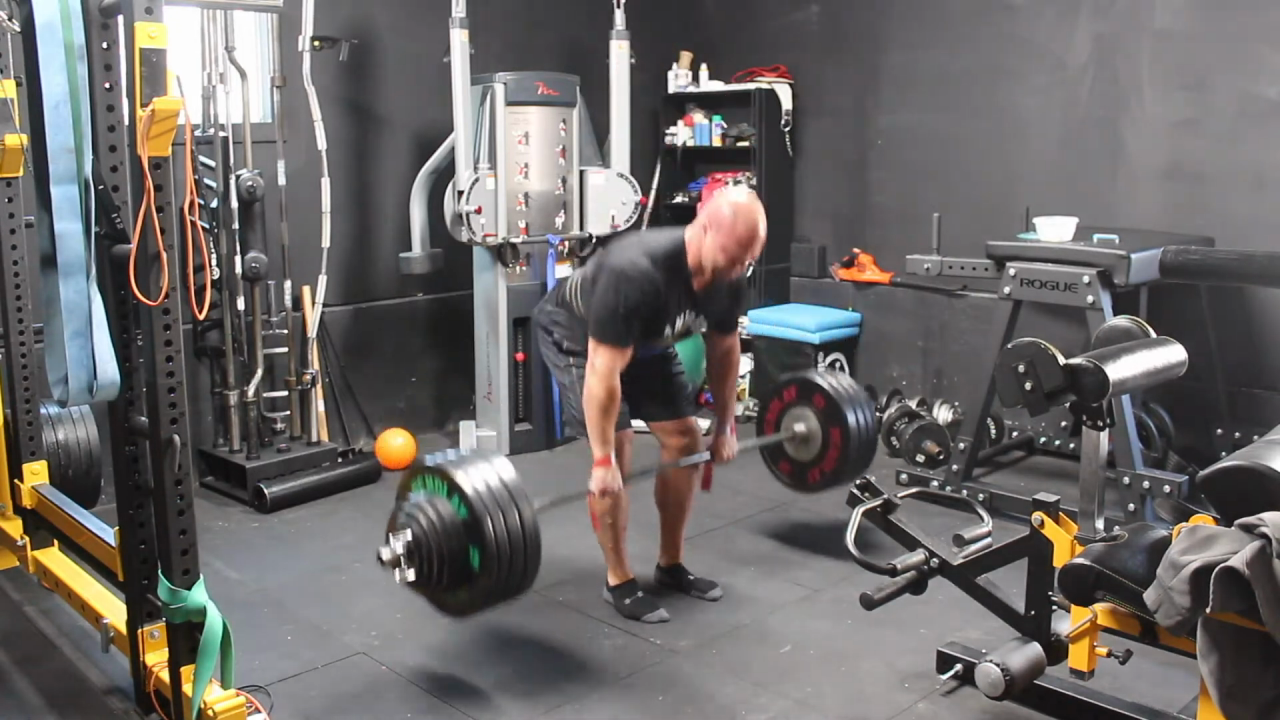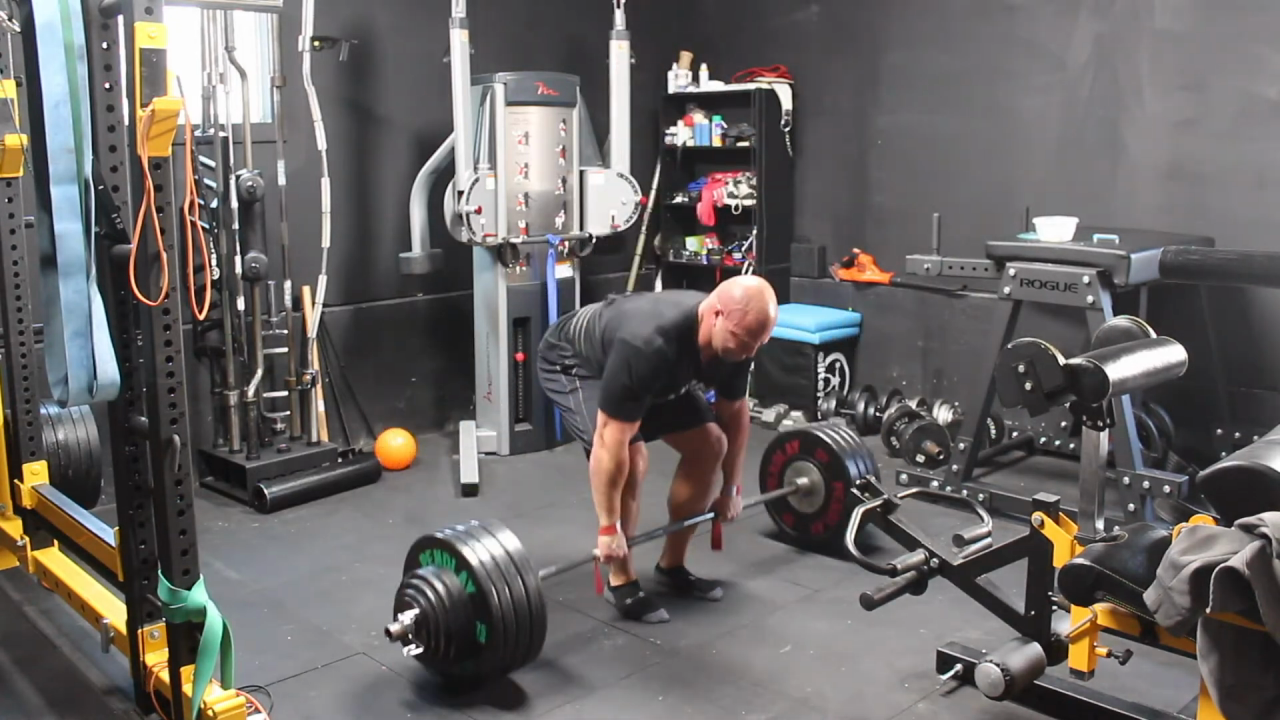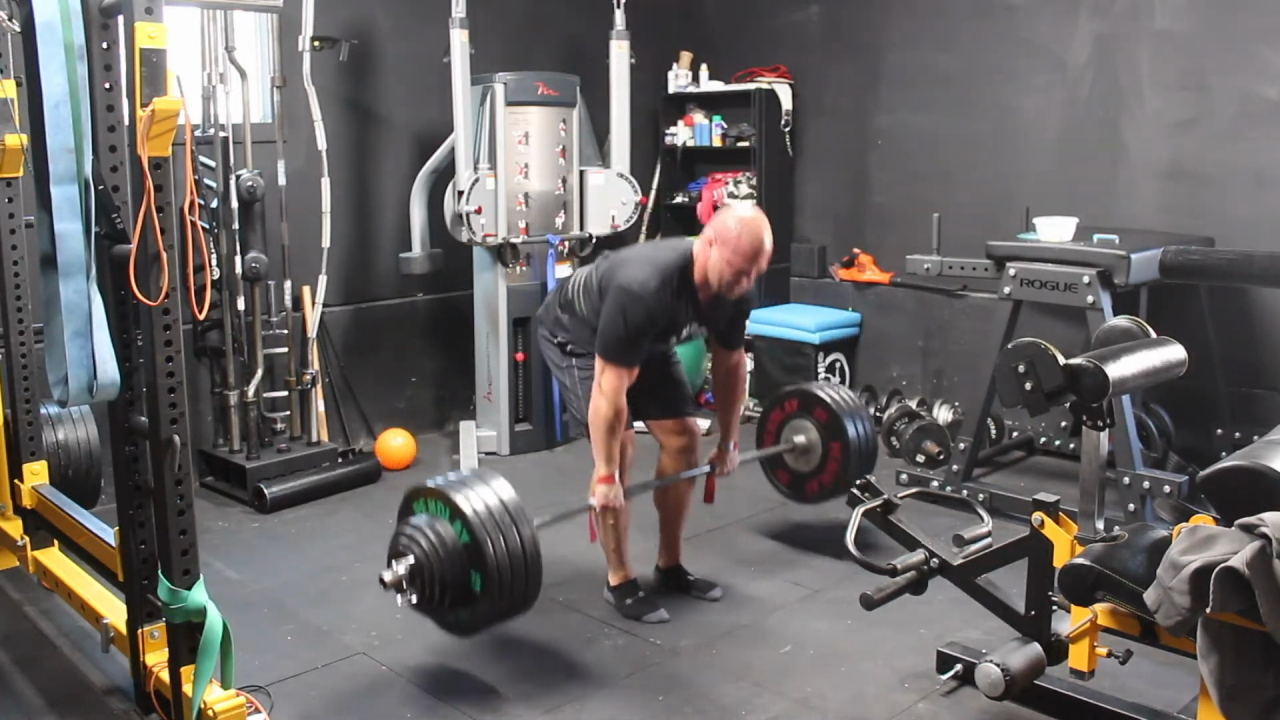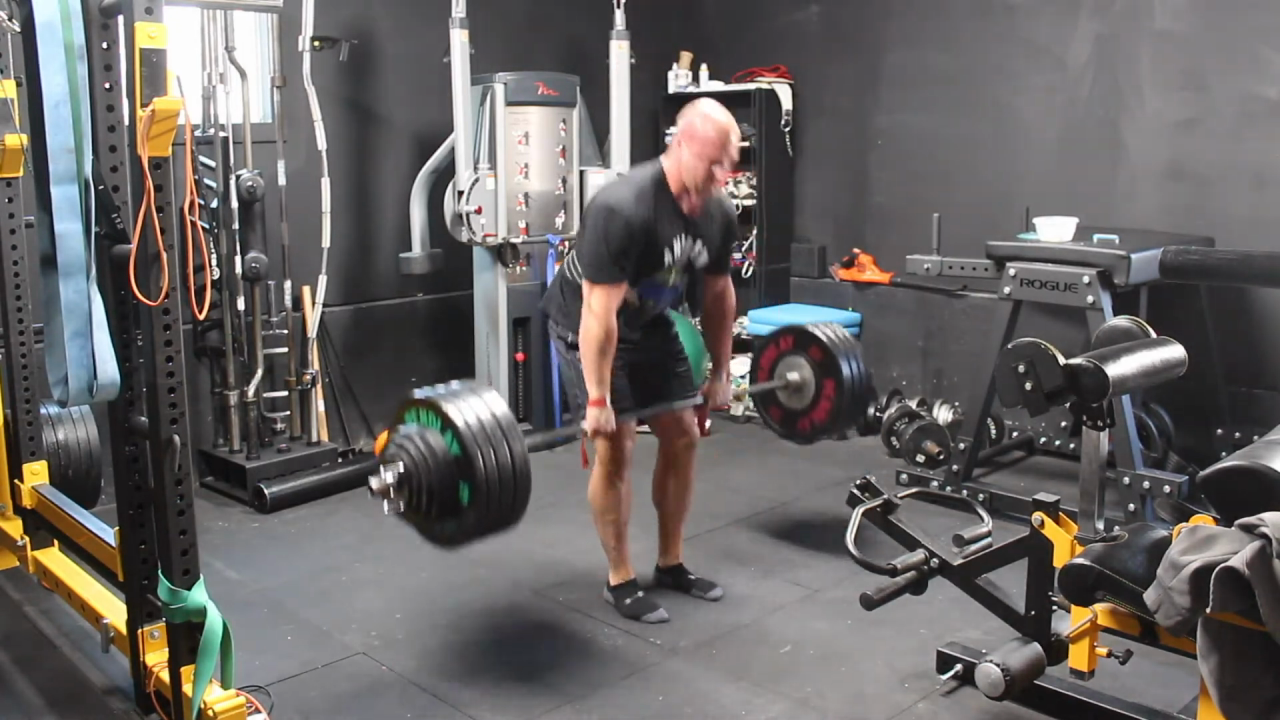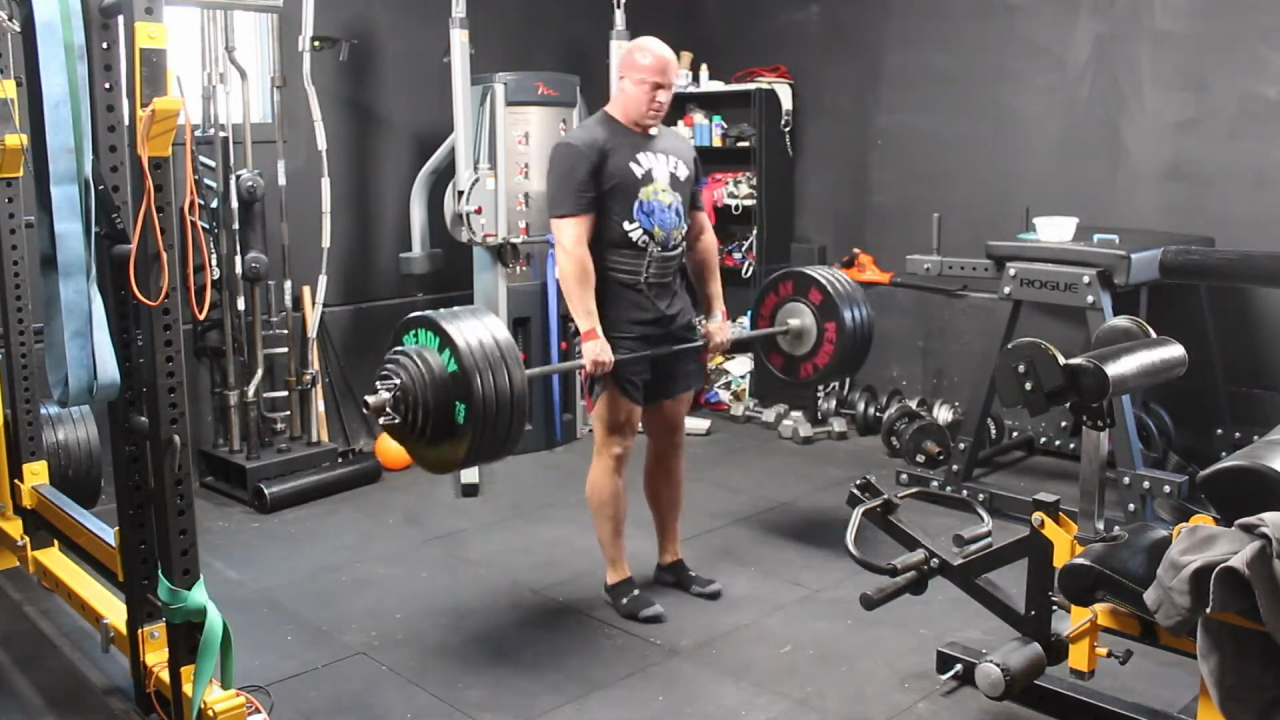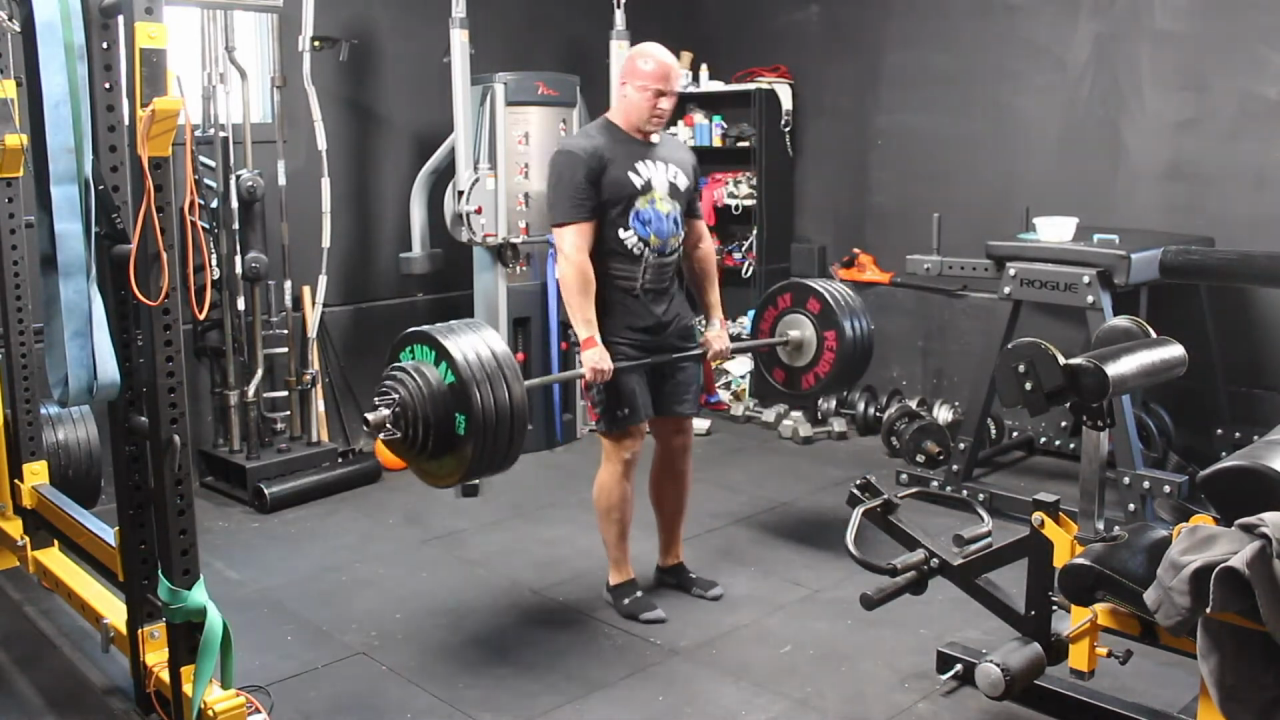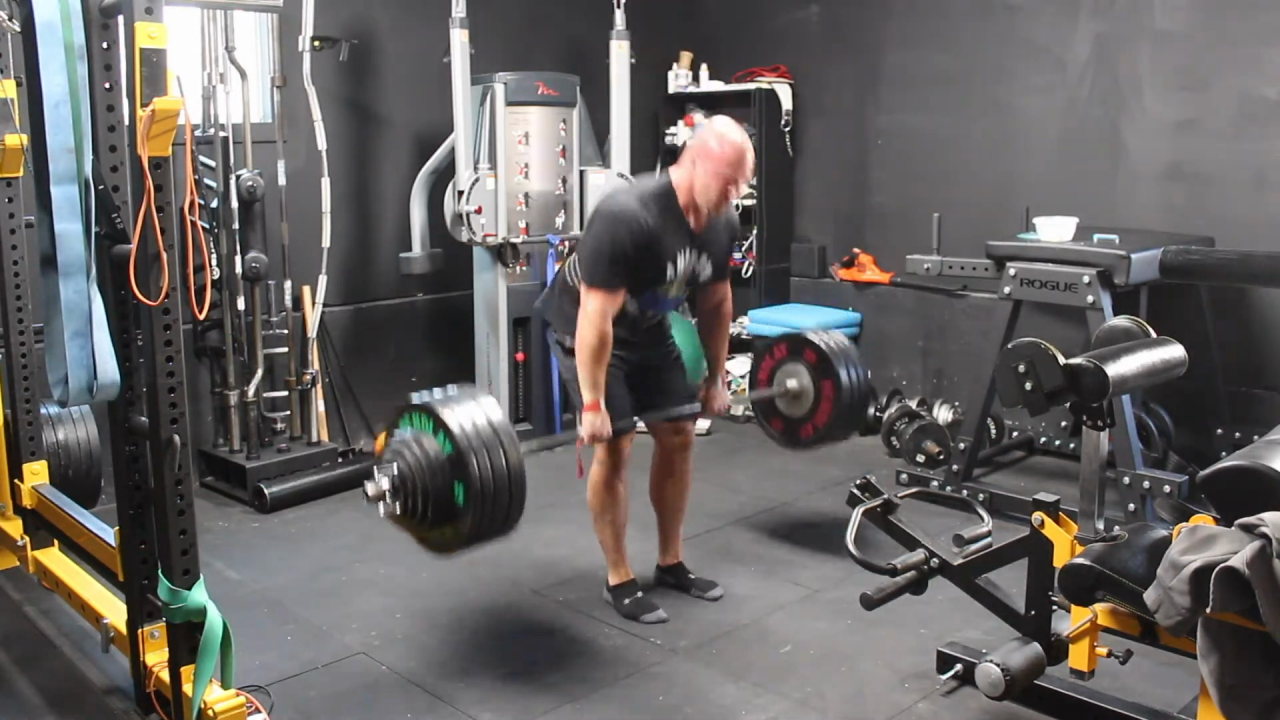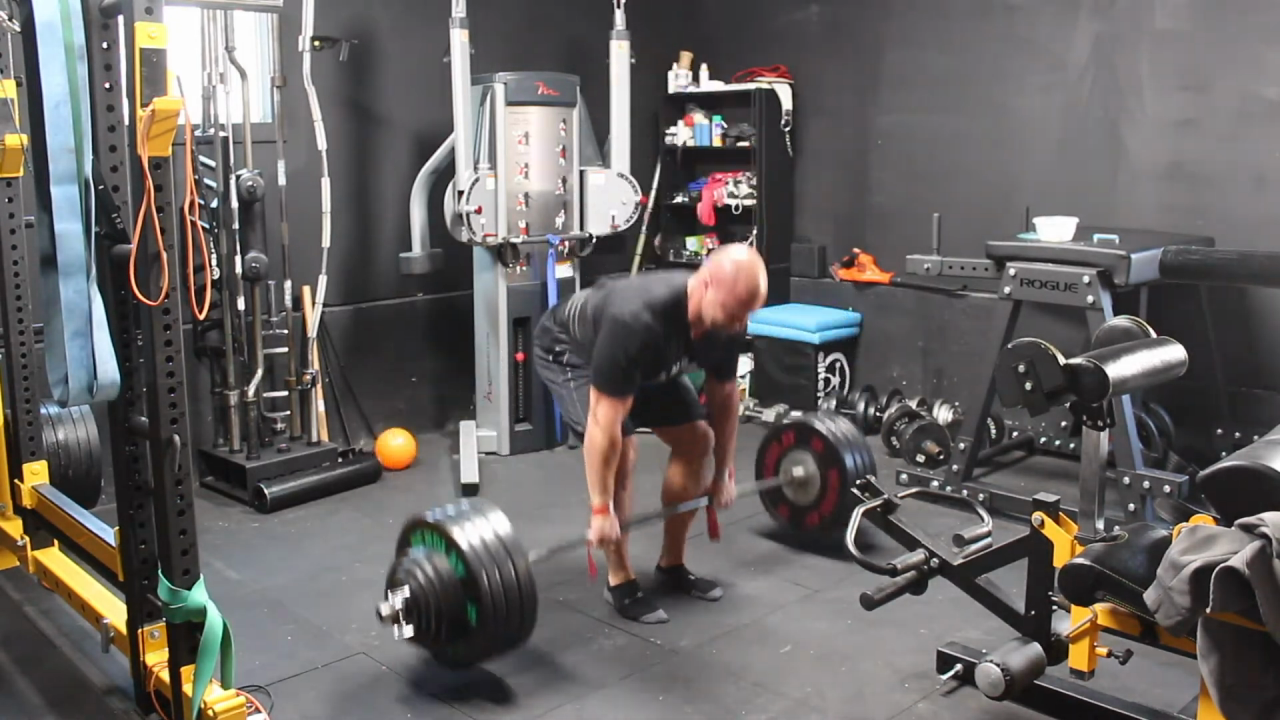
dt=0.3s
person 1, frame 1
left shoulder: (729, 278)
right shoulder: (635, 272)
left elbow: (723, 351)
right elbow: (606, 371)
left wrist: (725, 426)
right wrist: (603, 461)
left hip: (646, 341)
right hip: (575, 335)
left knee: (686, 436)
right knee: (616, 449)
left ankle: (670, 564)
right ankle: (619, 580)
person 1, frame 2
left shoulder: (735, 340)
right shoulder: (646, 344)
left elbow: (733, 414)
right elbow: (612, 443)
left wrist: (732, 488)
right wrist: (609, 528)
right hip: (574, 363)
left knee: (709, 446)
right knee: (630, 461)
left ankle: (671, 566)
right ankle: (621, 582)
person 1, frame 3
left shoulder: (734, 293)
right shoulder: (643, 288)
left elbow: (730, 365)
right elbow: (610, 392)
left wrist: (727, 443)
right wrist: (605, 480)
left hip: (647, 344)
right hip: (577, 334)
left knee: (683, 440)
right knee: (618, 453)
left ankle: (670, 567)
right ankle: (620, 582)
person 1, frame 4
left shoulder: (719, 213)
right shoulder: (623, 208)
left elbow: (719, 294)
right elbow: (600, 311)
left wrist: (720, 373)
right wrist: (598, 401)
left hip: (650, 323)
right hip: (585, 317)
left knee: (682, 438)
right knee: (615, 447)
left ankle: (671, 564)
right ankle: (620, 580)
person 1, frame 5
left shoulder: (678, 148)
right shoulder: (583, 147)
left elbow: (700, 233)
right elbow: (571, 246)
left wrist: (717, 310)
right wrist: (590, 332)
left hip: (674, 315)
right hip: (615, 323)
left knee: (669, 436)
right knee: (615, 443)
left ankle: (671, 561)
right ankle: (618, 580)
person 1, frame 6
left shoulder: (679, 155)
right shoulder: (582, 154)
left elbow: (698, 241)
right elbow: (572, 254)
left wrist: (715, 319)
right wrist: (589, 341)
left hip: (673, 322)
right hip: (614, 330)
left knee: (677, 444)
right knee: (623, 450)
left ankle: (672, 563)
right ankle: (620, 581)
person 1, frame 7
left shoulder: (723, 222)
right shoulder: (628, 216)
left elbow: (715, 300)
right elbow: (597, 316)
left wrist: (716, 377)
right wrist: (593, 405)
left hip: (649, 328)
right hip: (586, 319)
left knee: (678, 437)
right knee: (613, 447)
left ankle: (671, 563)
right ankle: (619, 579)
person 1, frame 8
left shoulder: (727, 322)
right shoulder: (636, 321)
left elbow: (723, 395)
right elbow: (606, 422)
left wrist: (723, 472)
right wrist: (601, 510)
right hip: (570, 350)
left knee: (695, 440)
right knee: (619, 455)
left ankle: (672, 566)
right ankle: (620, 582)
